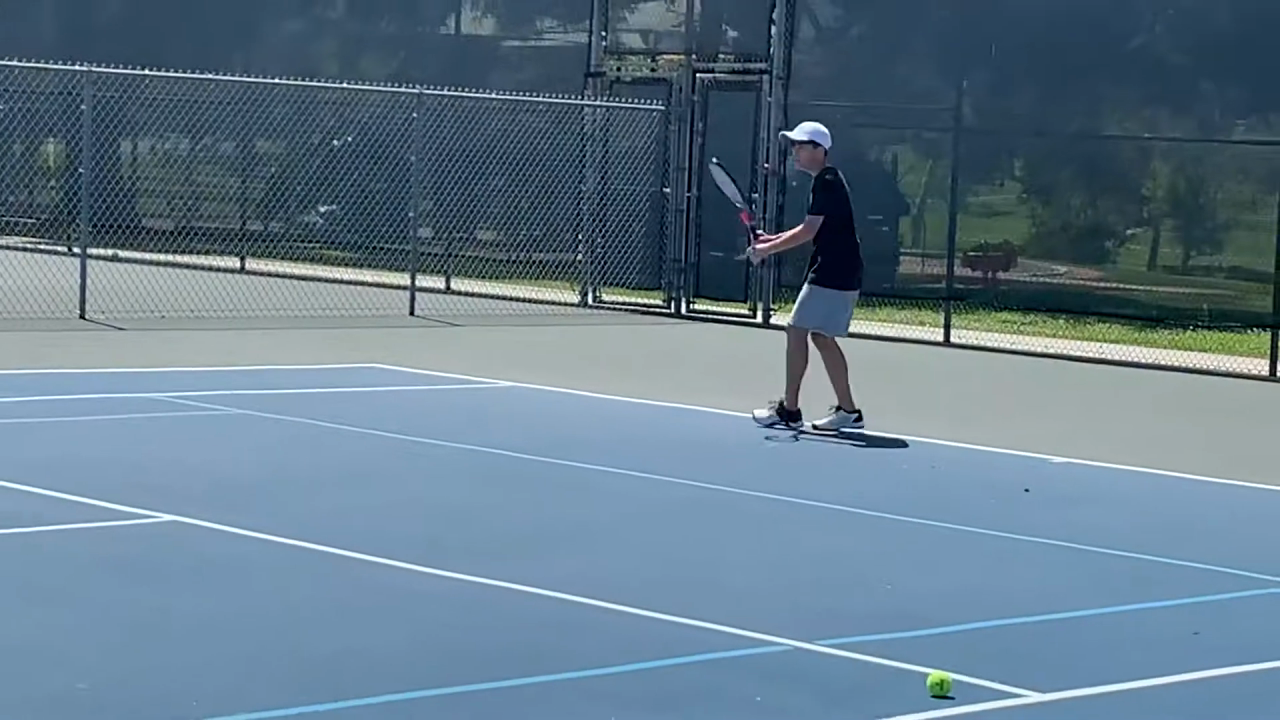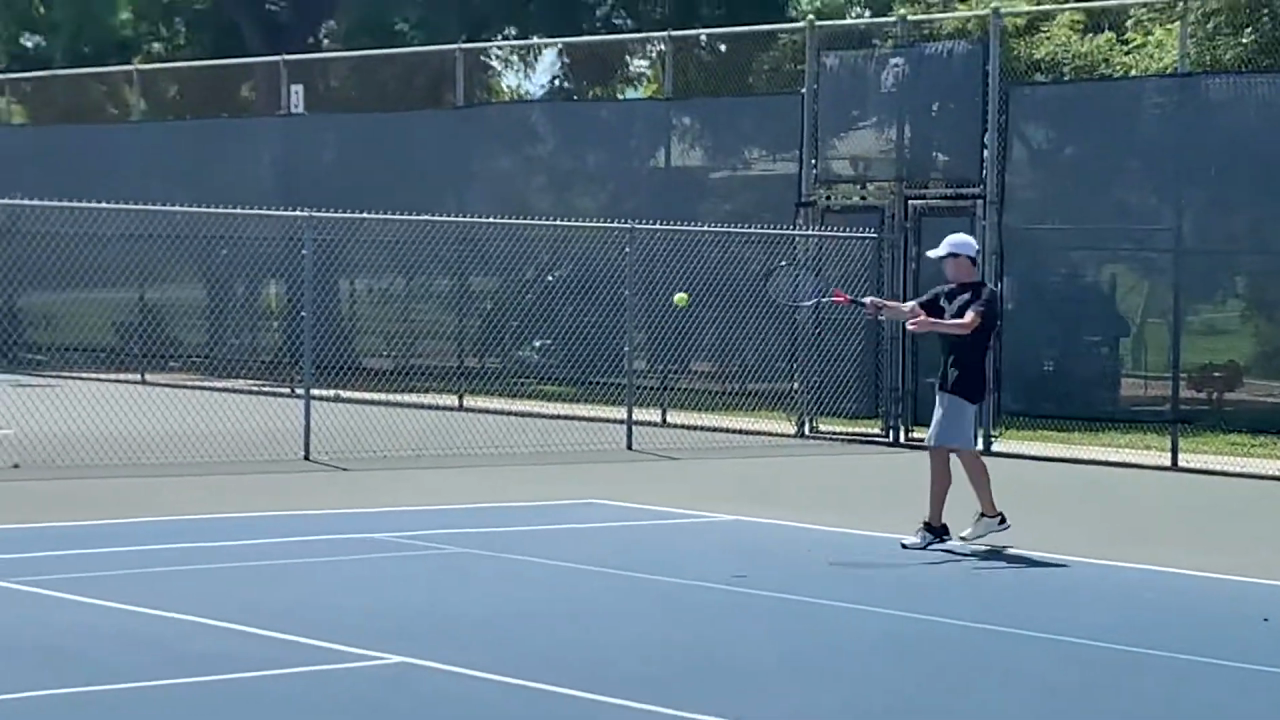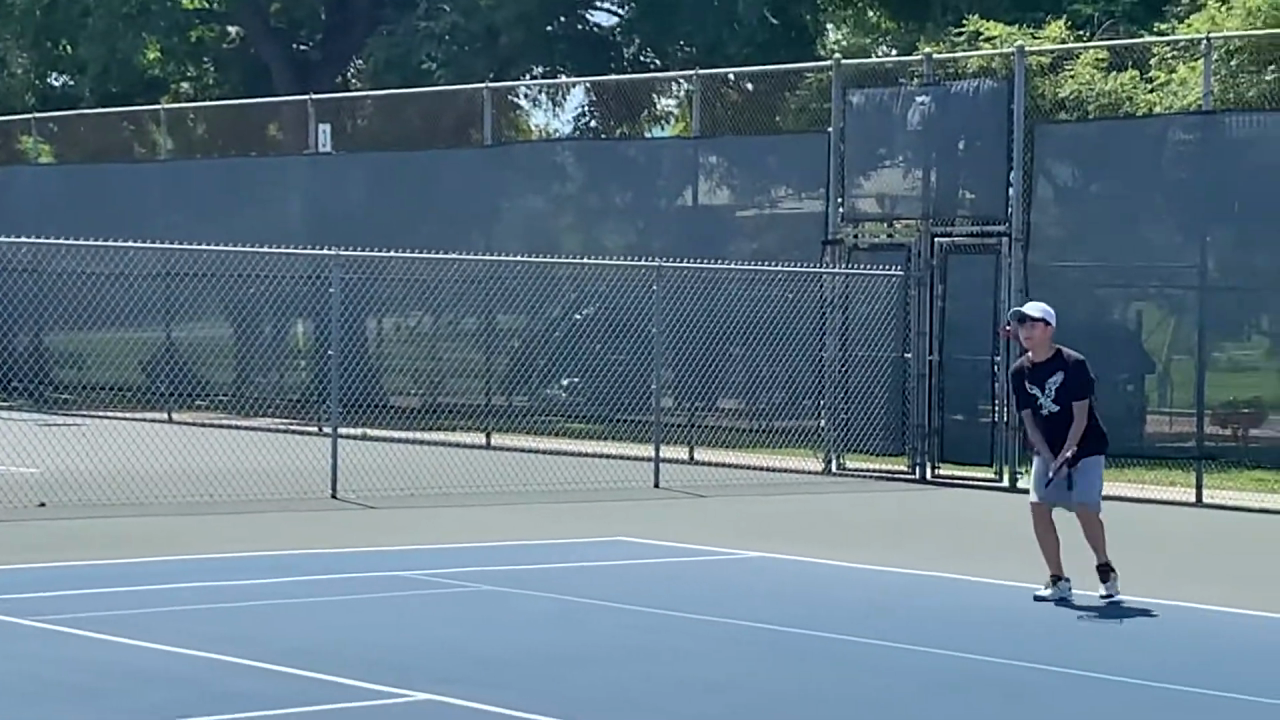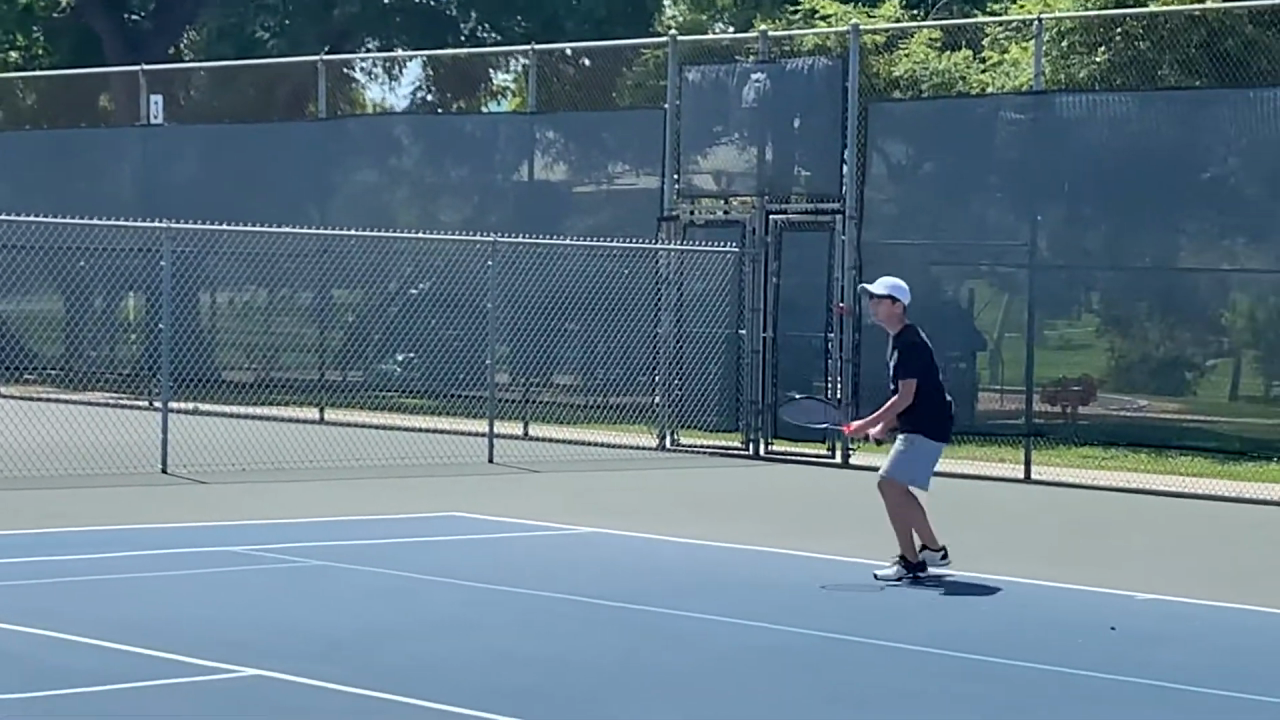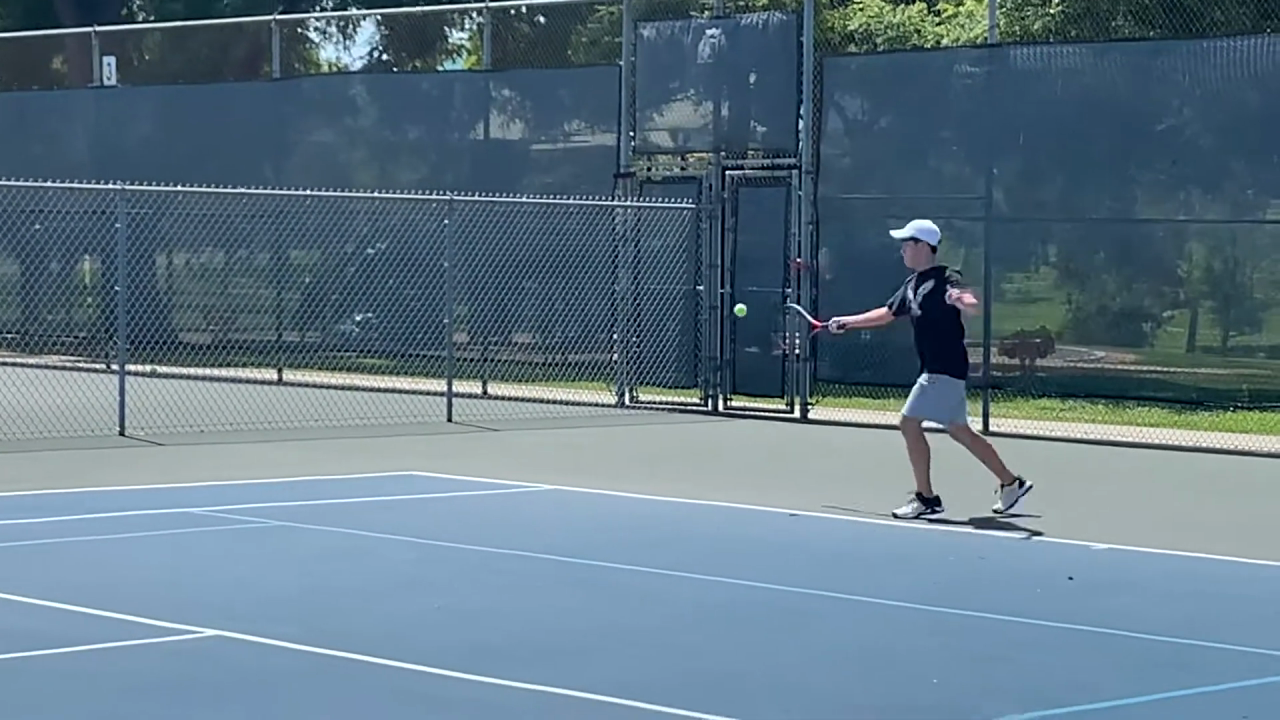
dt=1s
person 1, frame 1
left shoulder: (825, 181)
right shoulder: (828, 179)
left elbow: (809, 231)
right elbow: (817, 222)
left wrist: (768, 248)
right wrist: (777, 238)
left hip: (831, 274)
right hip: (845, 274)
left knee: (797, 331)
right knee: (823, 337)
left ankle: (788, 410)
right ankle: (847, 410)
person 1, frame 2
left shoulder: (986, 293)
right shoulder: (943, 292)
left elbow: (967, 325)
right elbow: (907, 310)
left wrist: (932, 324)
right wrist: (882, 306)
left hip: (965, 384)
right hip: (951, 383)
left knee: (939, 450)
right knee: (966, 451)
left ankle: (934, 527)
right ankle: (991, 514)
person 1, frame 3
left shoulder: (1073, 363)
right shoulder: (1018, 372)
left elbow: (1080, 416)
right elbow: (1028, 421)
left wrist: (1063, 457)
right wrist: (1050, 459)
left hip: (1086, 448)
right hip: (1047, 450)
left knee: (1084, 509)
right knee: (1039, 508)
left ankle: (1104, 567)
right ankle: (1058, 580)
person 1, frame 4
left shoulder: (910, 342)
right shoulder: (899, 341)
left elbow: (905, 397)
left wrist: (869, 422)
right wrist: (883, 427)
left hip: (928, 427)
right hip: (920, 426)
left knee: (890, 484)
right knee: (899, 488)
left ankle: (911, 562)
right ankle: (932, 548)
person 1, frame 5
left shoulder: (945, 277)
right shoulder: (912, 282)
left elbow: (971, 303)
right elbow: (885, 314)
left wrist: (964, 301)
right wrist: (848, 322)
left hip: (946, 368)
right hip: (935, 368)
left knee: (910, 424)
right knee: (959, 431)
left ankle: (925, 499)
right ankle: (1011, 483)
